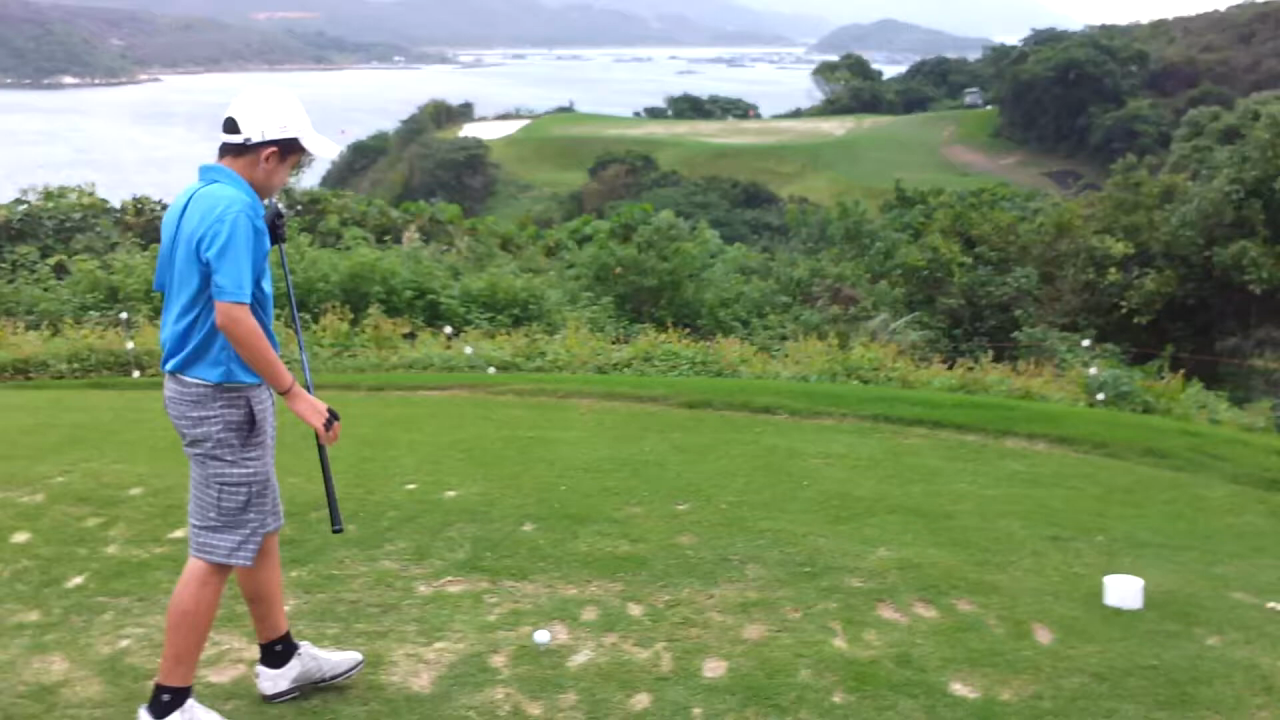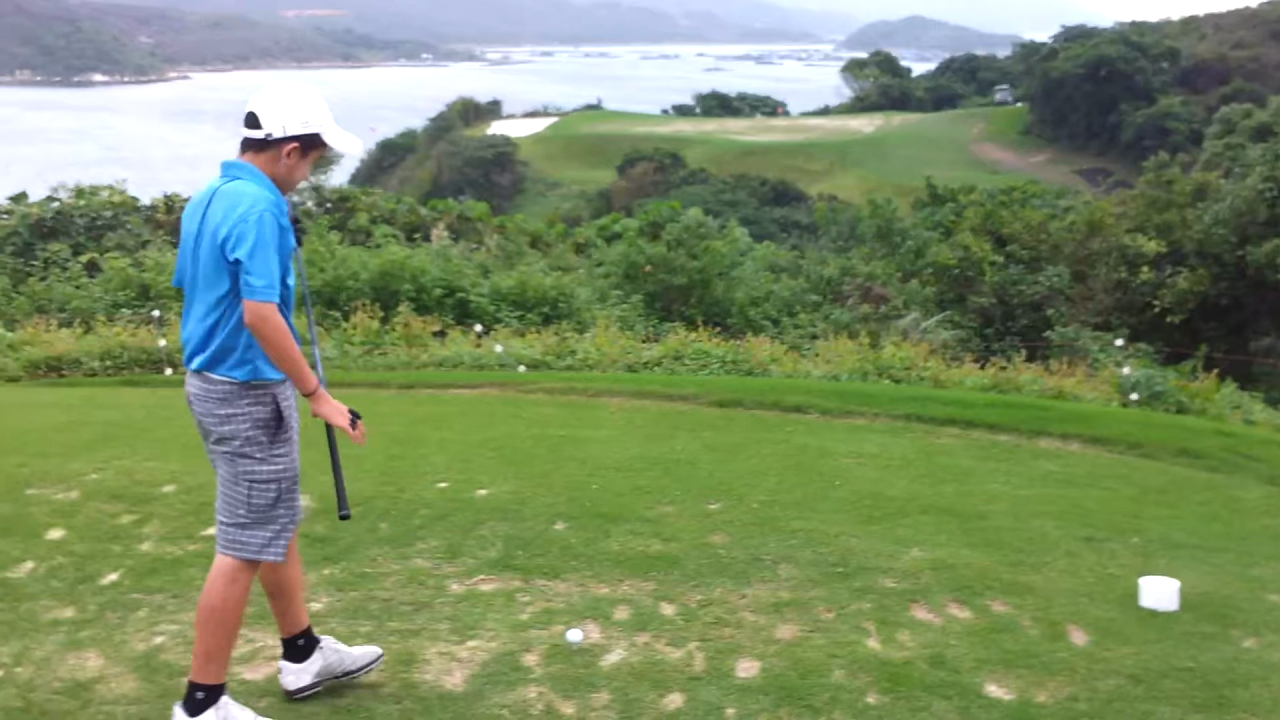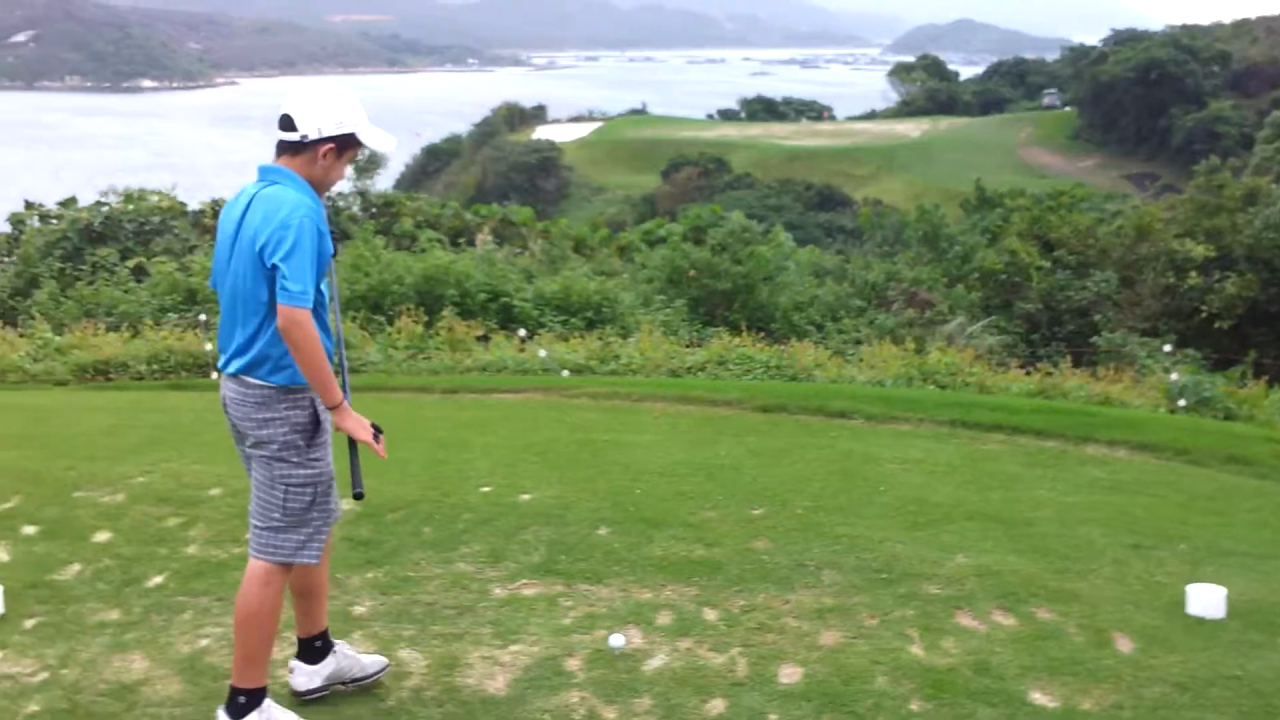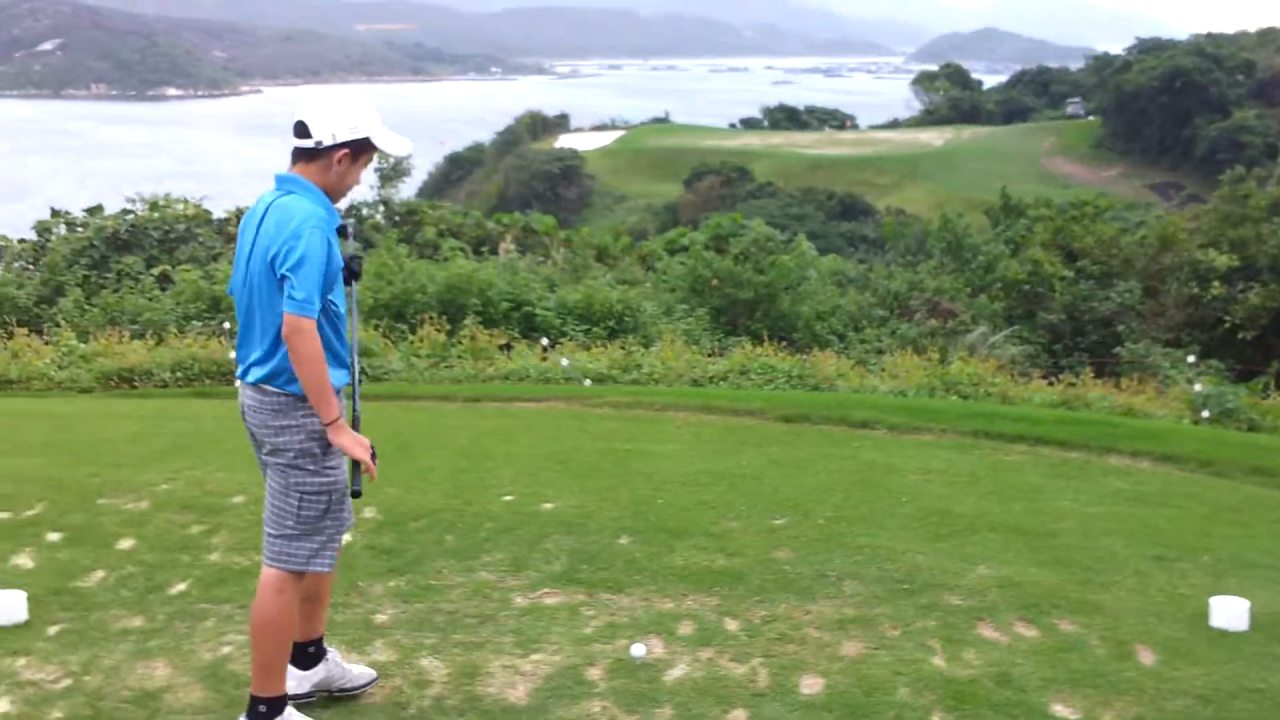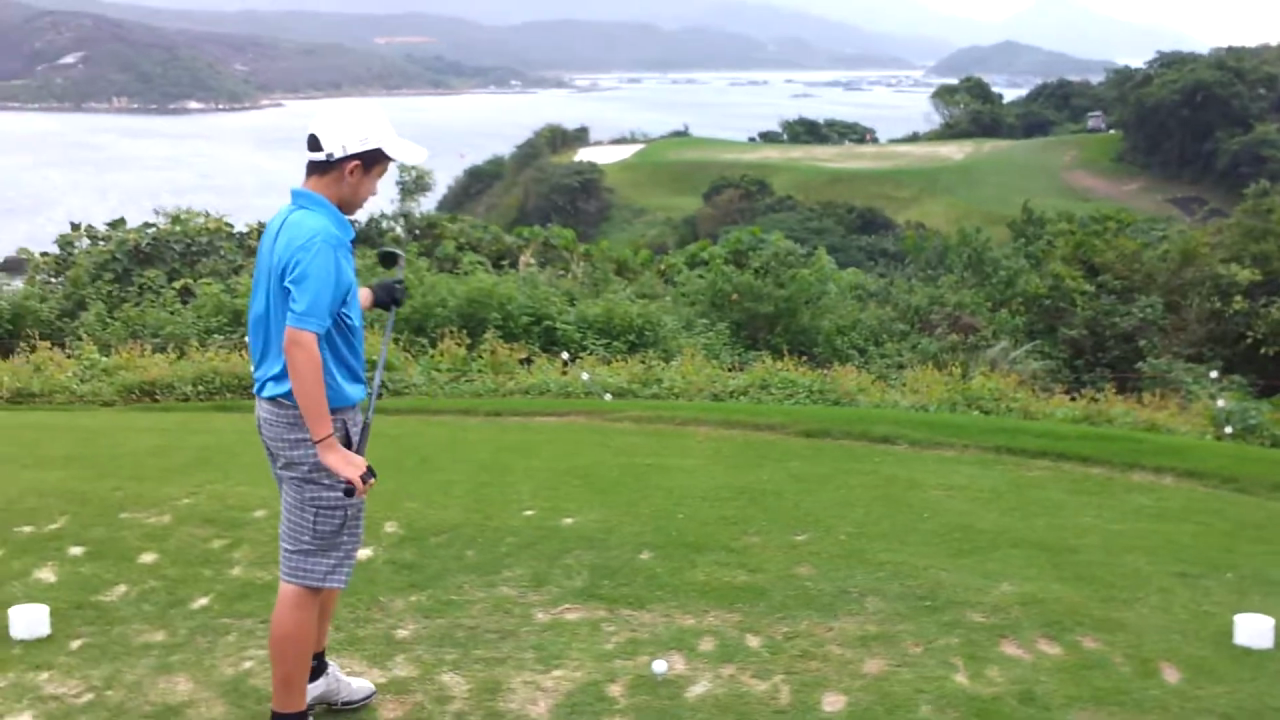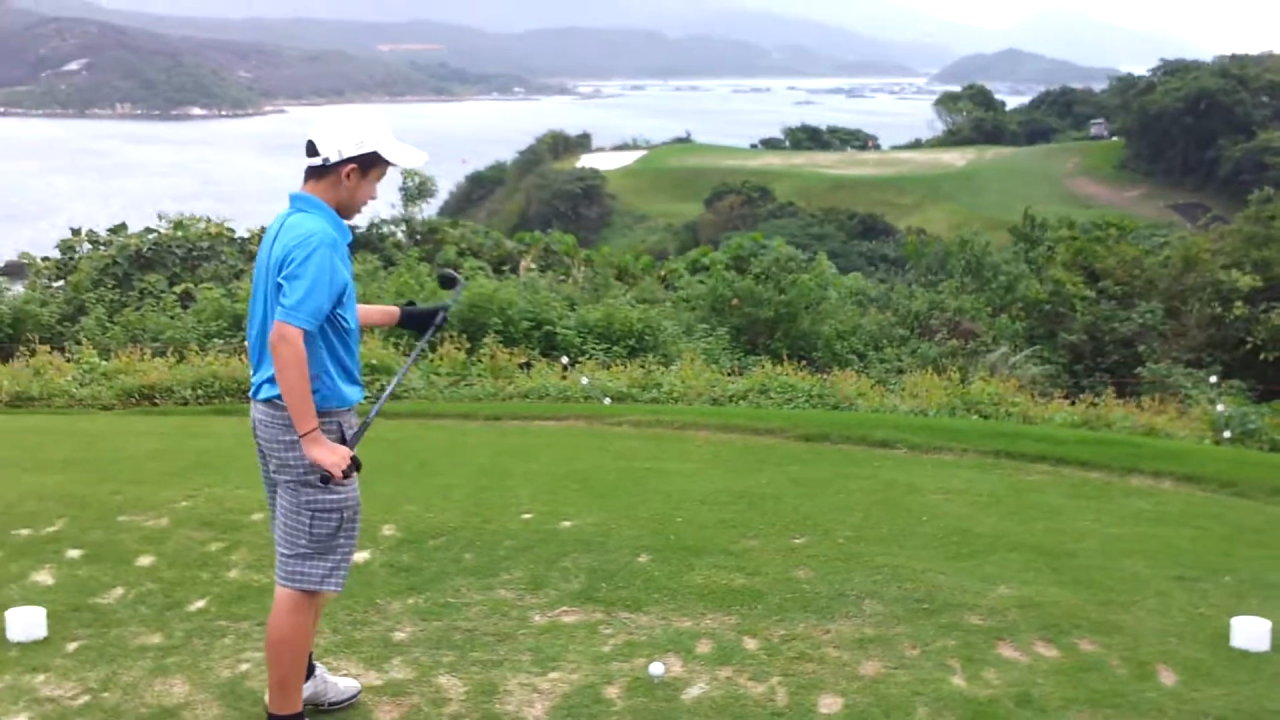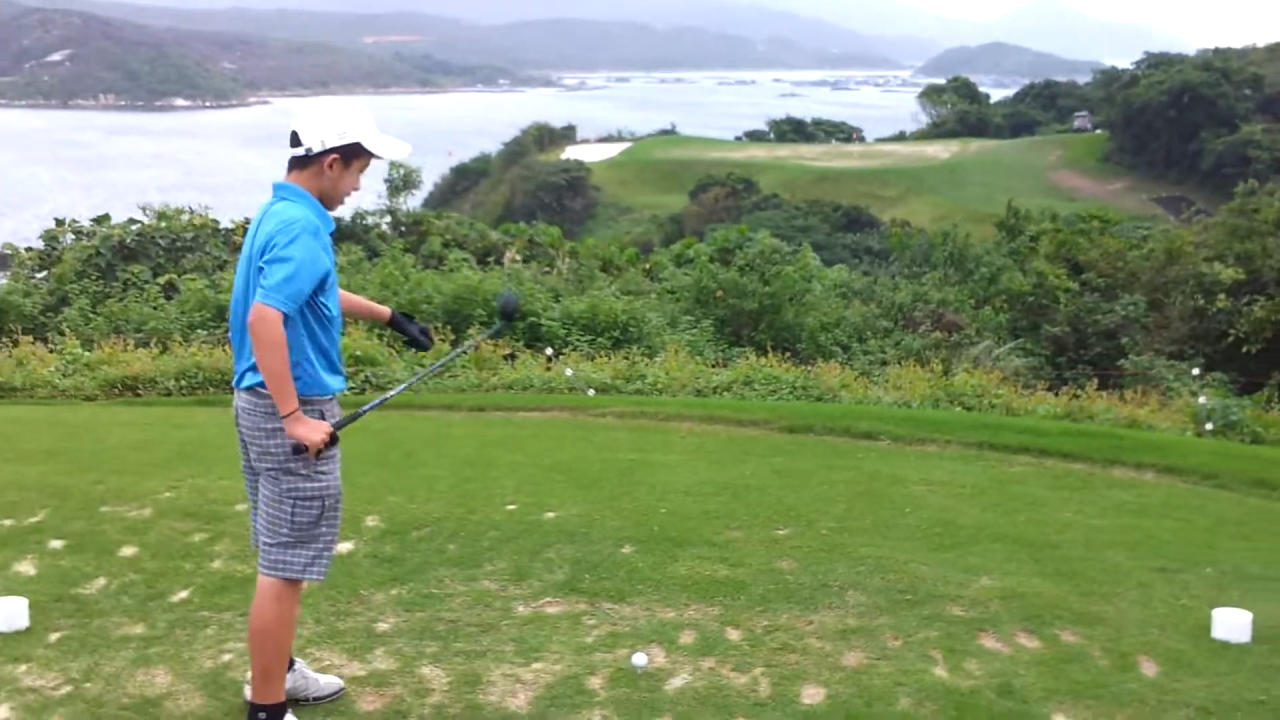
dt=0.1s
person 1, frame 1
left shoulder: (185, 205)
right shoulder: (235, 211)
right elbow: (231, 315)
right wrist: (295, 393)
left hip: (197, 386)
right hip: (223, 397)
left knee: (258, 531)
right knee: (215, 552)
left ankle: (283, 659)
person 1, frame 2
left shoulder: (205, 201)
right shoulder: (260, 208)
right elbow: (259, 314)
right wrist: (318, 395)
left hip: (217, 382)
right hip: (249, 394)
left knee: (278, 526)
right knee: (243, 547)
left ankle: (303, 654)
person 1, frame 3
left shoulder: (242, 204)
right shoulder: (299, 214)
right elbow: (295, 319)
right wrist: (341, 408)
left hip: (250, 386)
right hip: (284, 397)
left knee: (311, 528)
right knee: (278, 551)
left ankle: (319, 656)
person 1, frame 4
left shoulder: (262, 210)
right shoulder: (311, 223)
right elbow: (298, 330)
right wrist: (336, 425)
left hip: (268, 394)
right hip: (298, 406)
left knee: (320, 537)
right knee: (291, 558)
left ankle: (309, 661)
person 1, frame 5
left shoulder: (287, 223)
right shoulder: (320, 237)
right elbow: (299, 341)
left wrist: (366, 298)
right wrist: (327, 444)
left hip: (292, 414)
right hip: (312, 422)
left knee: (321, 558)
right knee: (309, 571)
person 1, frame 6
left shoulder: (291, 225)
right shoulder: (318, 238)
right elbow: (285, 336)
left wrist: (399, 314)
right wrist: (312, 437)
left hip: (284, 415)
right hip: (306, 423)
left knee: (313, 563)
right knee: (303, 575)
person 1, frame 7
left shoulder: (280, 216)
right shoulder: (300, 225)
right elbow: (264, 318)
left wrist: (389, 315)
right wrist: (295, 415)
left hip: (265, 405)
right hip: (288, 415)
left knee: (286, 554)
right knee: (284, 567)
left ankle: (274, 670)
